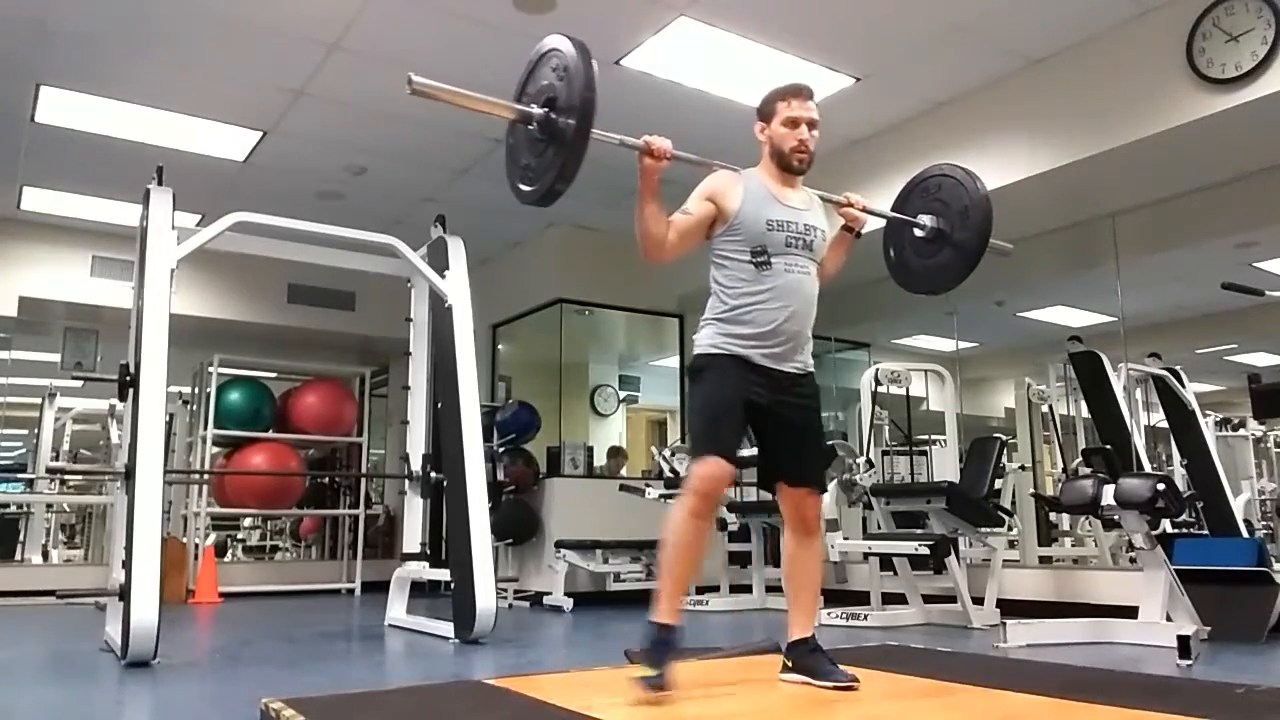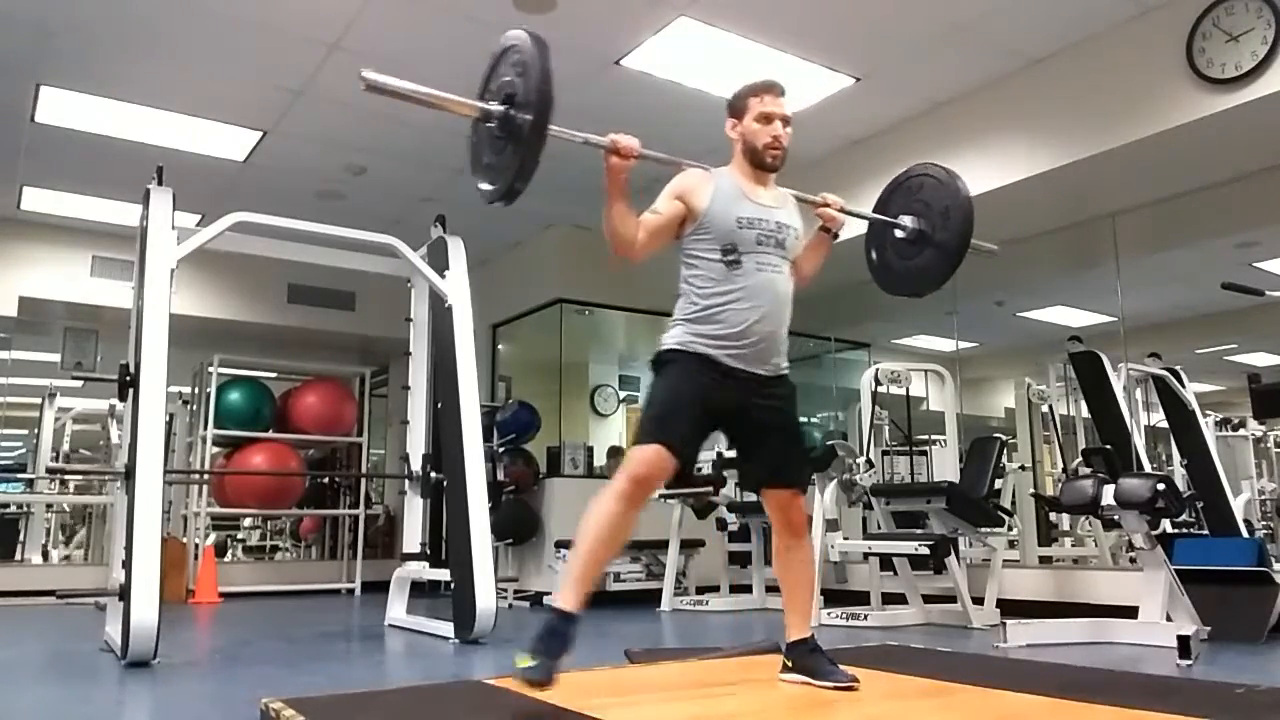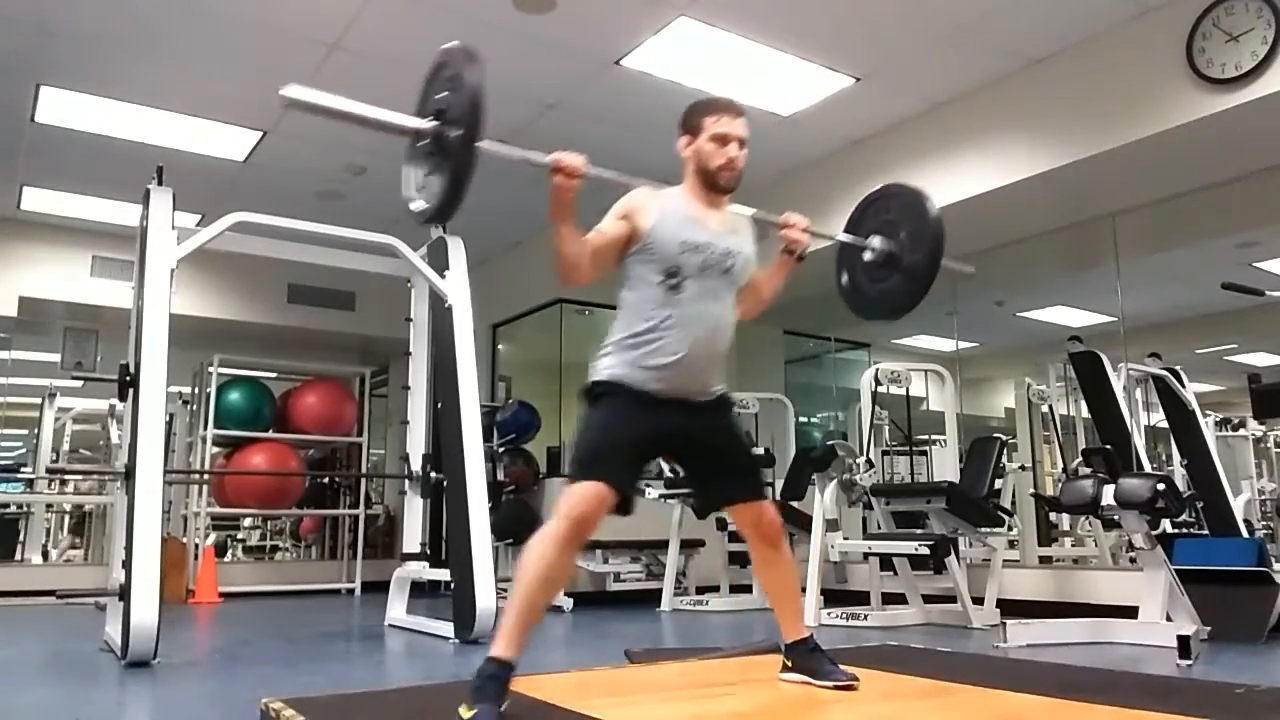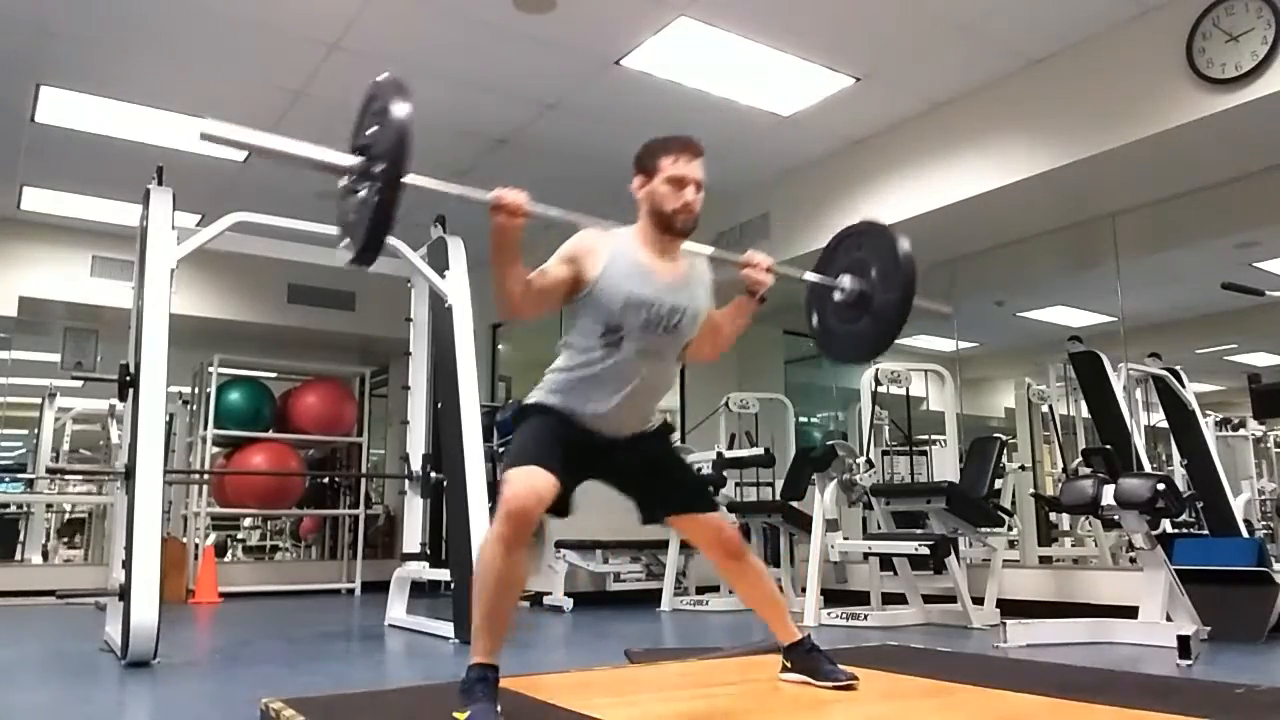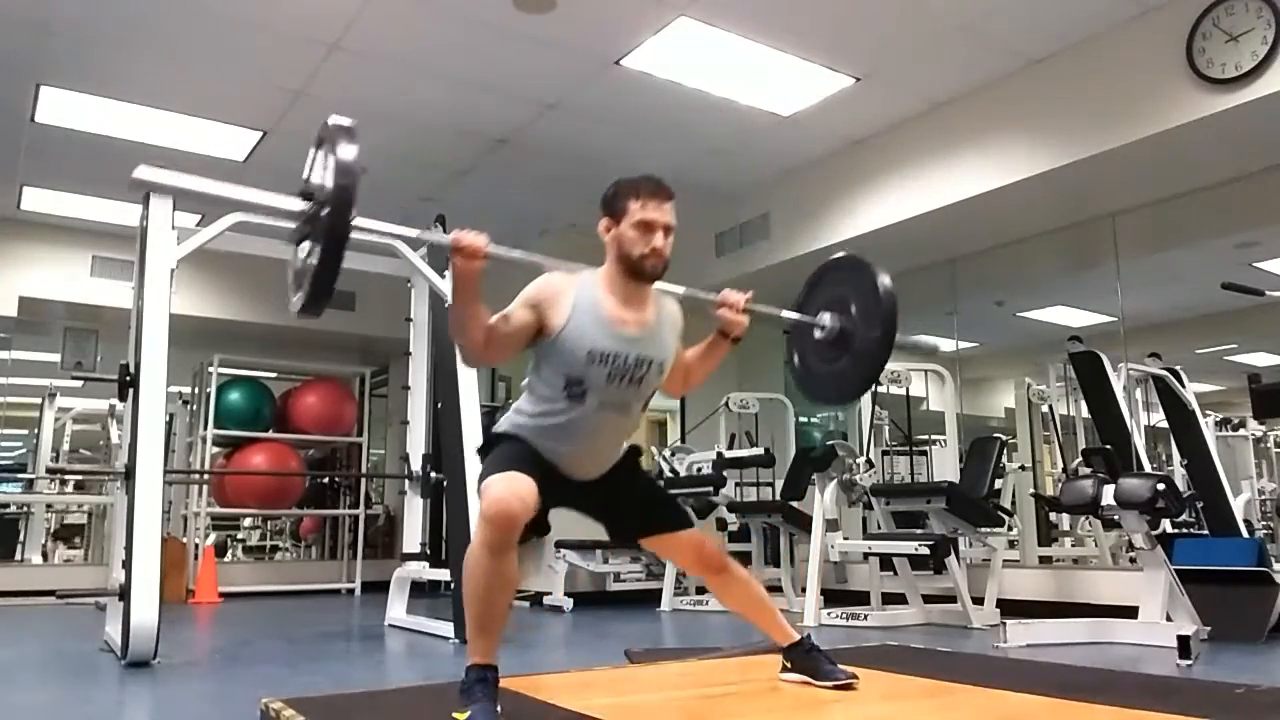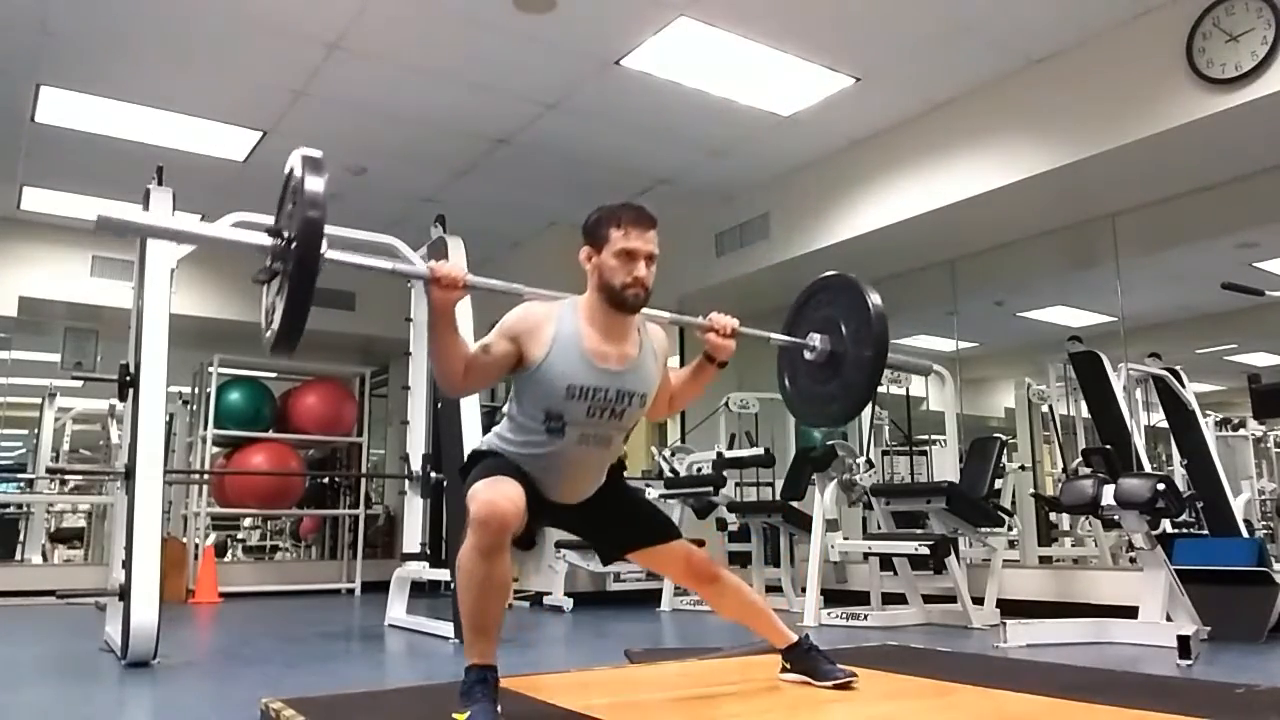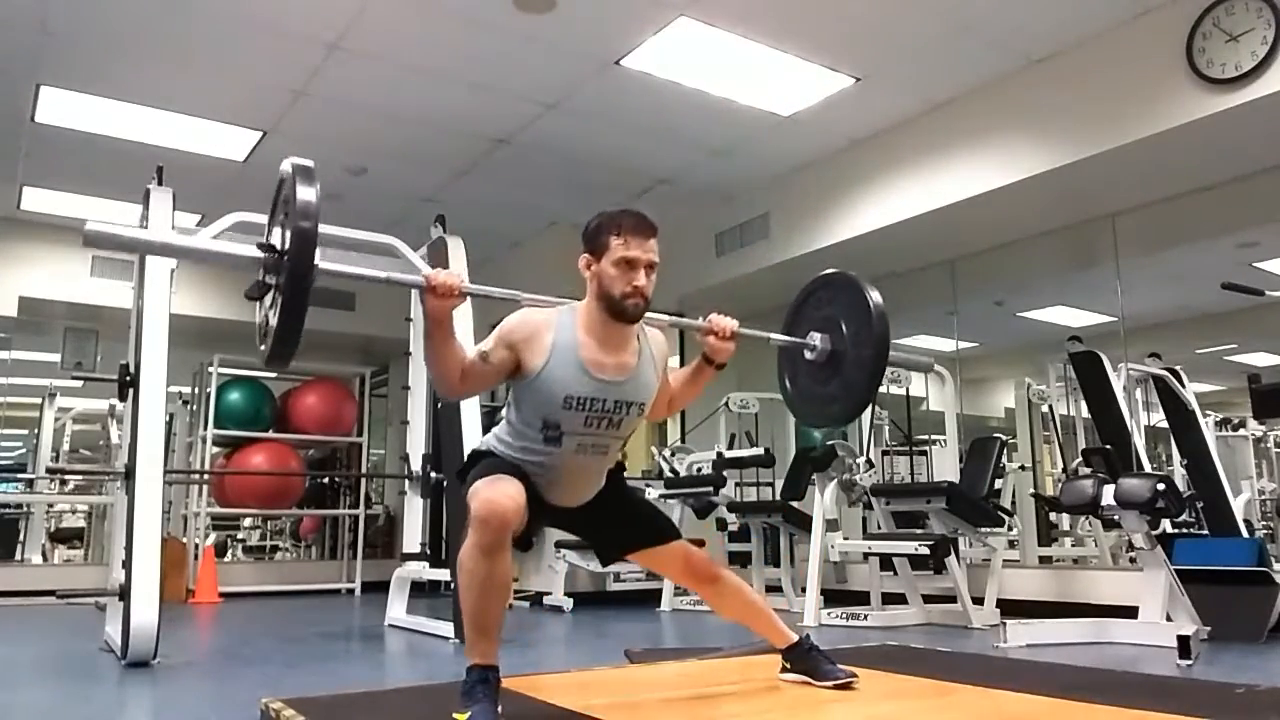
dt=0.2s
person 1, frame 1
left shoulder: (814, 204)
right shoulder: (727, 187)
right elbow: (659, 246)
left wrist: (849, 230)
right wrist: (650, 179)
left hip: (793, 371)
right hip: (729, 358)
left knee: (804, 507)
right knee: (704, 483)
left ankle: (802, 648)
right ankle: (661, 633)
person 1, frame 2
left shoulder: (788, 207)
right shoulder: (700, 187)
right elbow: (630, 246)
left wrist: (826, 232)
right wrist: (617, 177)
left hip: (766, 376)
right hip: (696, 360)
left knee: (790, 510)
right knee: (638, 474)
left ankle: (802, 651)
right ankle: (557, 624)
person 1, frame 3
left shoulder: (742, 229)
right shoulder: (646, 207)
right elbow: (575, 269)
left wrist: (790, 255)
right wrist: (564, 200)
left hip: (701, 401)
right hip: (629, 389)
left knee: (765, 524)
right knee: (578, 513)
left ankle: (800, 650)
person 1, frame 4
left shoulder: (700, 274)
right shoulder: (595, 249)
left elbow: (703, 345)
right elbow: (517, 307)
left wrist: (752, 295)
right wrist: (505, 238)
left hip: (637, 432)
right hip: (561, 416)
left knee: (725, 540)
right knee: (520, 505)
left ankle: (799, 651)
person 1, frame 5
left shoulder: (670, 316)
right shoulder: (557, 294)
left elbow: (676, 381)
right elbow: (479, 352)
left wrist: (726, 334)
right wrist: (465, 282)
left hip: (607, 465)
right hip: (527, 447)
left knee: (707, 557)
right knee: (503, 510)
left ankle: (798, 652)
person 1, frame 6
left shoulder: (654, 342)
right shoulder: (536, 324)
left elbow: (662, 405)
right elbow: (457, 381)
left wrist: (713, 359)
right wrist: (441, 311)
left hip: (592, 486)
right hip: (510, 467)
left knee: (698, 567)
right knee: (493, 513)
left ankle: (797, 651)
person 1, frame 7
left shoulder: (654, 346)
right shoulder: (534, 331)
left elbow: (661, 405)
right elbow: (454, 385)
left wrist: (712, 359)
right wrist: (437, 317)
left hip: (592, 487)
right hip: (510, 467)
left knee: (699, 567)
right knee: (494, 512)
left ankle: (797, 651)
